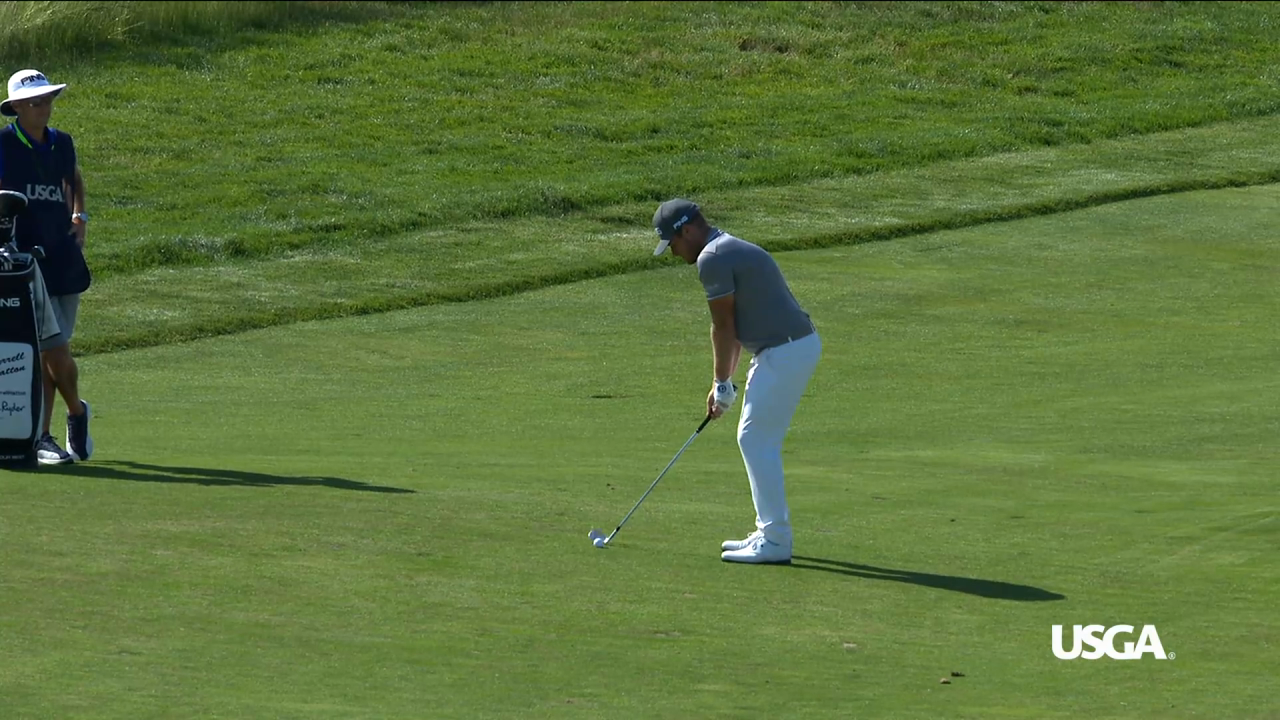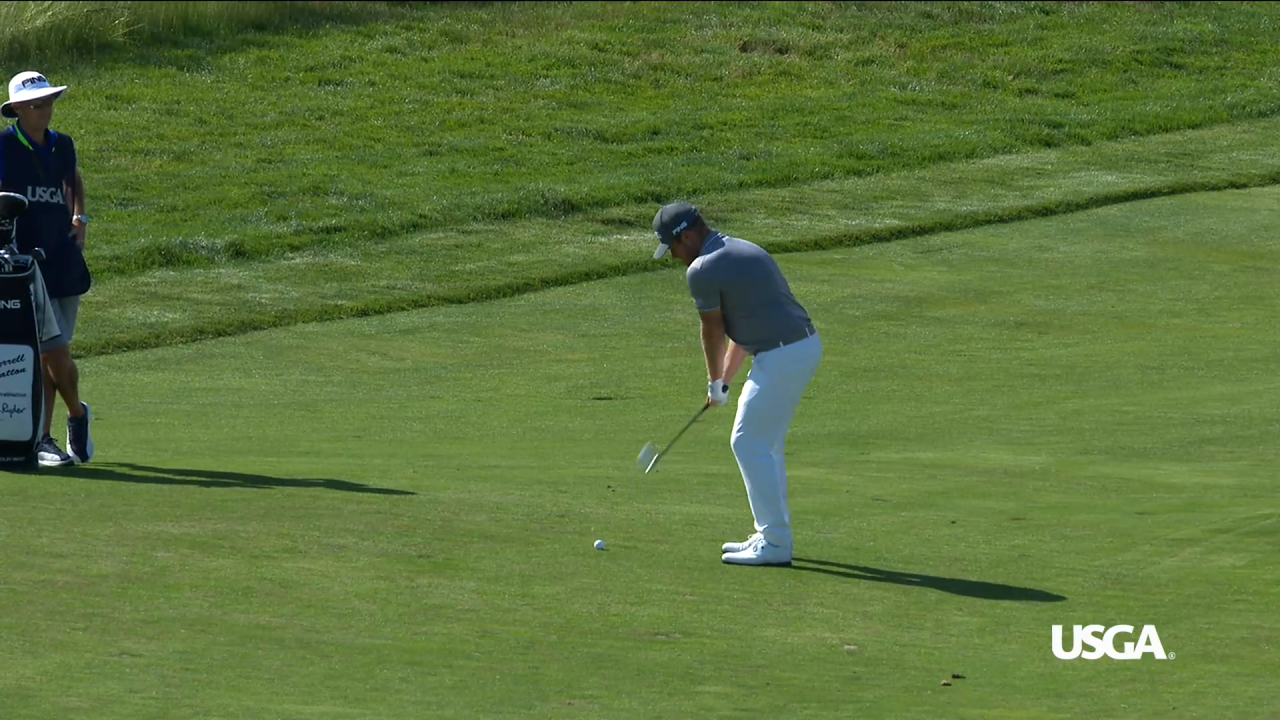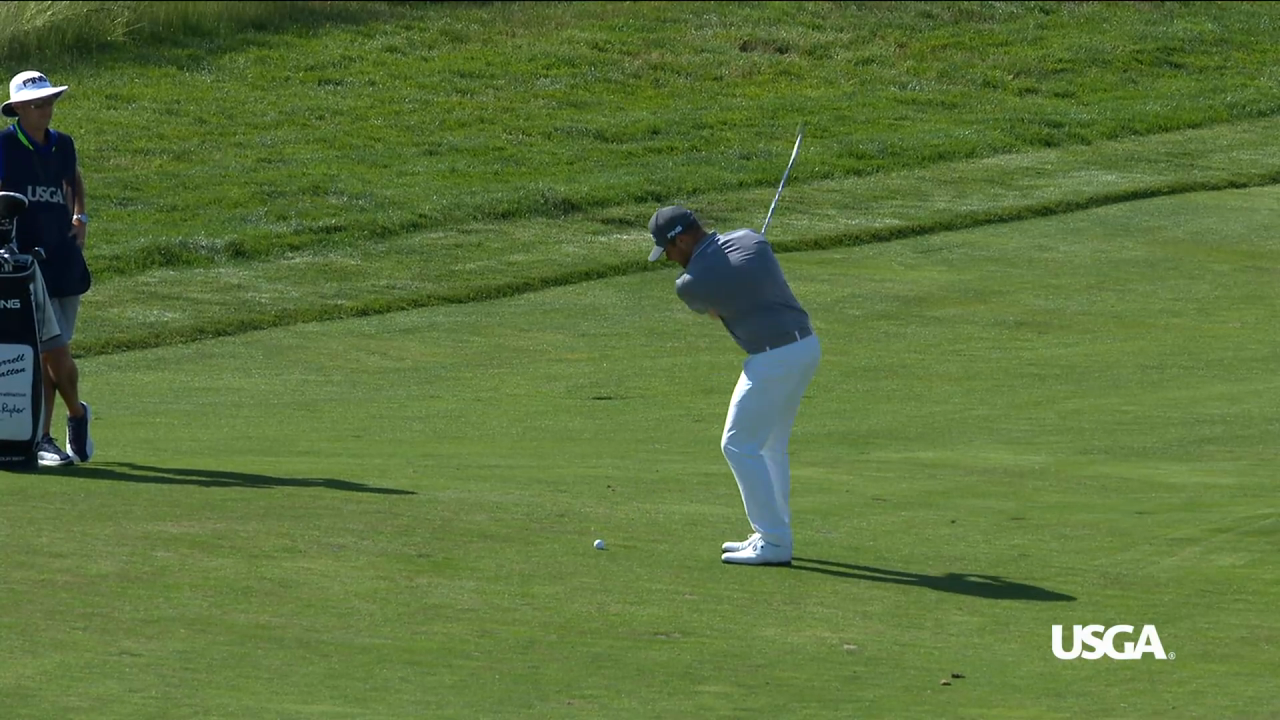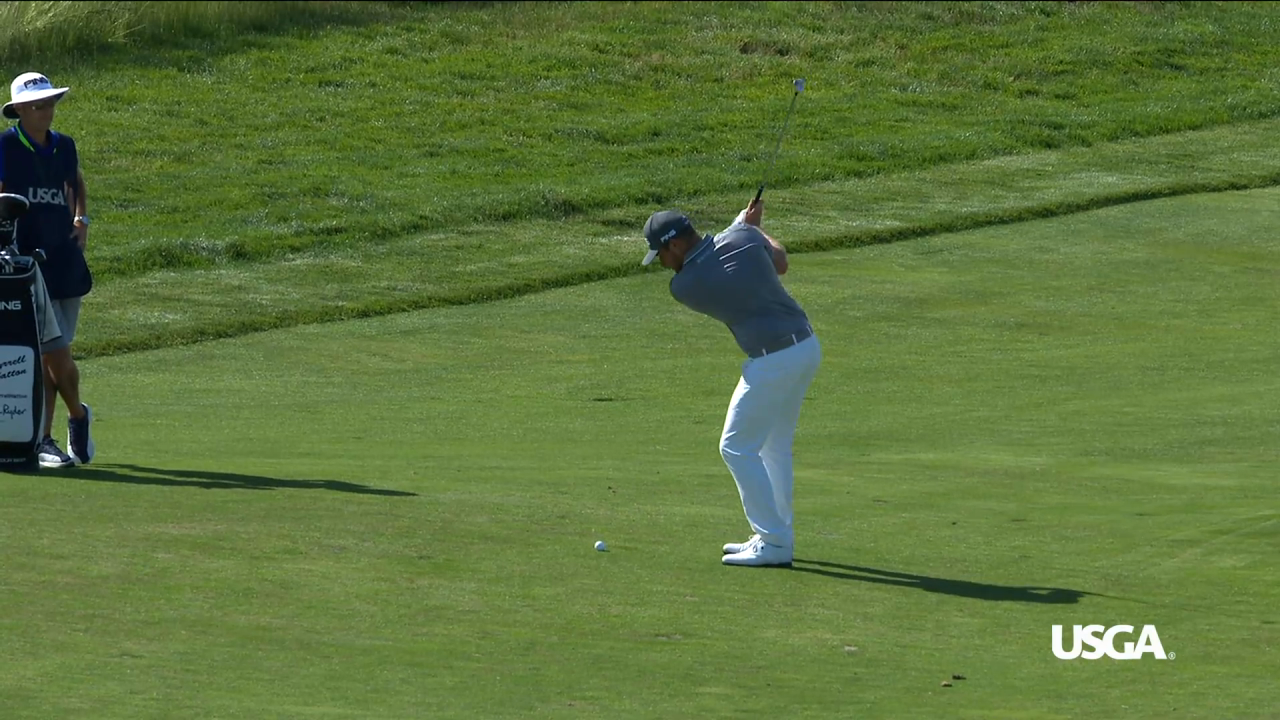
dt=0.2s
person 1, frame 1
left shoulder: (62, 142)
left wrist: (80, 214)
left hip: (64, 256)
left knee: (50, 352)
right knee: (55, 349)
left ankle: (42, 436)
right ankle: (77, 411)
person 1, frame 2
left shoulder: (62, 144)
left wrist: (80, 216)
left hip: (64, 258)
left knee: (51, 354)
right knee: (55, 351)
left ankle: (43, 438)
right ankle: (78, 414)
person 1, frame 3
left shoulder: (63, 144)
left wrist: (80, 215)
left hip: (64, 259)
left knee: (50, 355)
right knee: (56, 351)
left ankle: (42, 439)
right ankle: (77, 414)
person 1, frame 4
left shoulder: (64, 146)
left wrist: (81, 217)
left hip: (66, 261)
left knee: (51, 356)
right knee: (56, 353)
left ankle: (44, 440)
right ankle: (79, 416)
person 2, frame 1
left shoulder: (711, 258)
right shoulder: (733, 248)
left elbow: (723, 327)
right elbow: (736, 327)
left wrist: (722, 384)
right wrist: (724, 382)
left hip: (785, 352)
right hip: (797, 345)
left knee: (755, 440)
right knee: (760, 440)
left ankle: (775, 540)
right ankle: (771, 532)
person 2, frame 2
left shoulder: (701, 271)
right shoulder: (741, 248)
left elbow: (712, 333)
left wrist: (713, 382)
right wrist: (726, 376)
left hip: (781, 356)
right hip: (806, 346)
left knee: (748, 444)
right knee: (765, 443)
left ankle: (775, 542)
right ankle: (773, 534)
person 2, frame 3
left shoulder: (688, 283)
right shoulder: (748, 239)
left hip: (773, 358)
right hip: (807, 345)
left knee: (738, 446)
right knee: (770, 443)
left ankle: (774, 542)
right ankle: (775, 533)
person 2, frame 4
left shoulder: (684, 285)
right shoulder: (742, 235)
right elbow: (780, 264)
left hip: (773, 361)
right hip: (806, 346)
left knee: (737, 448)
right knee: (773, 443)
left ankle: (773, 543)
right ankle: (776, 534)
